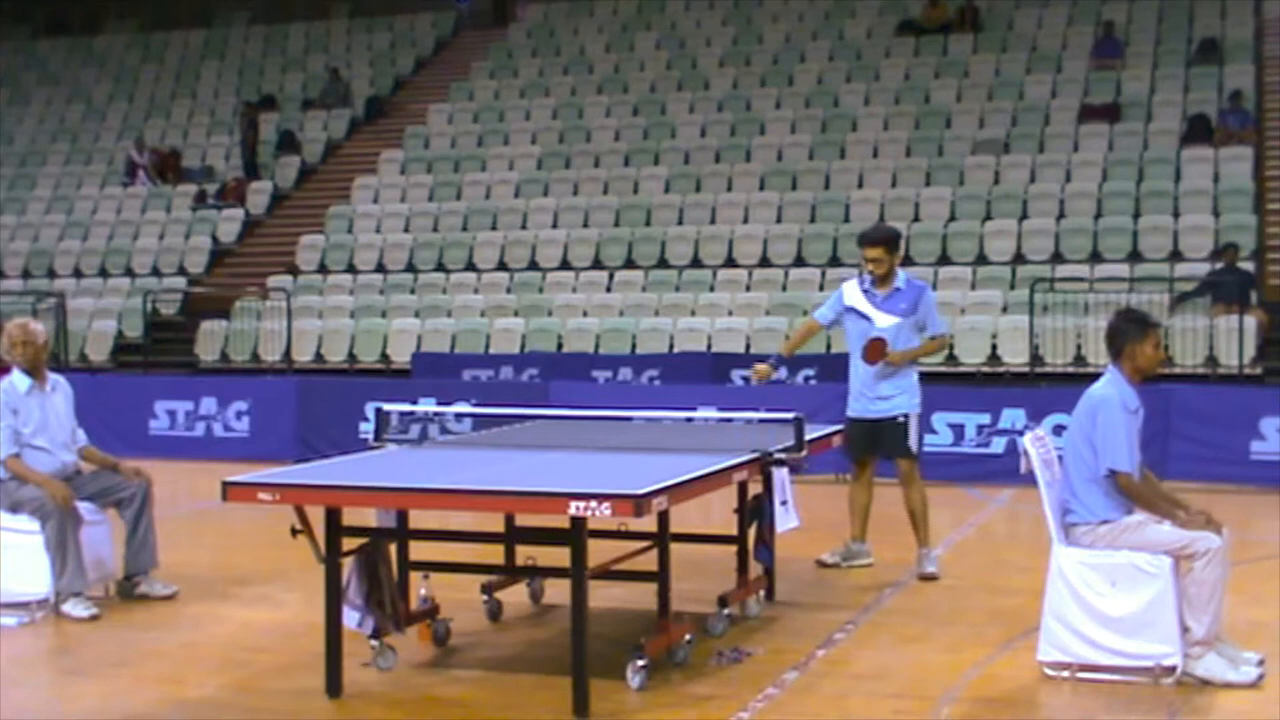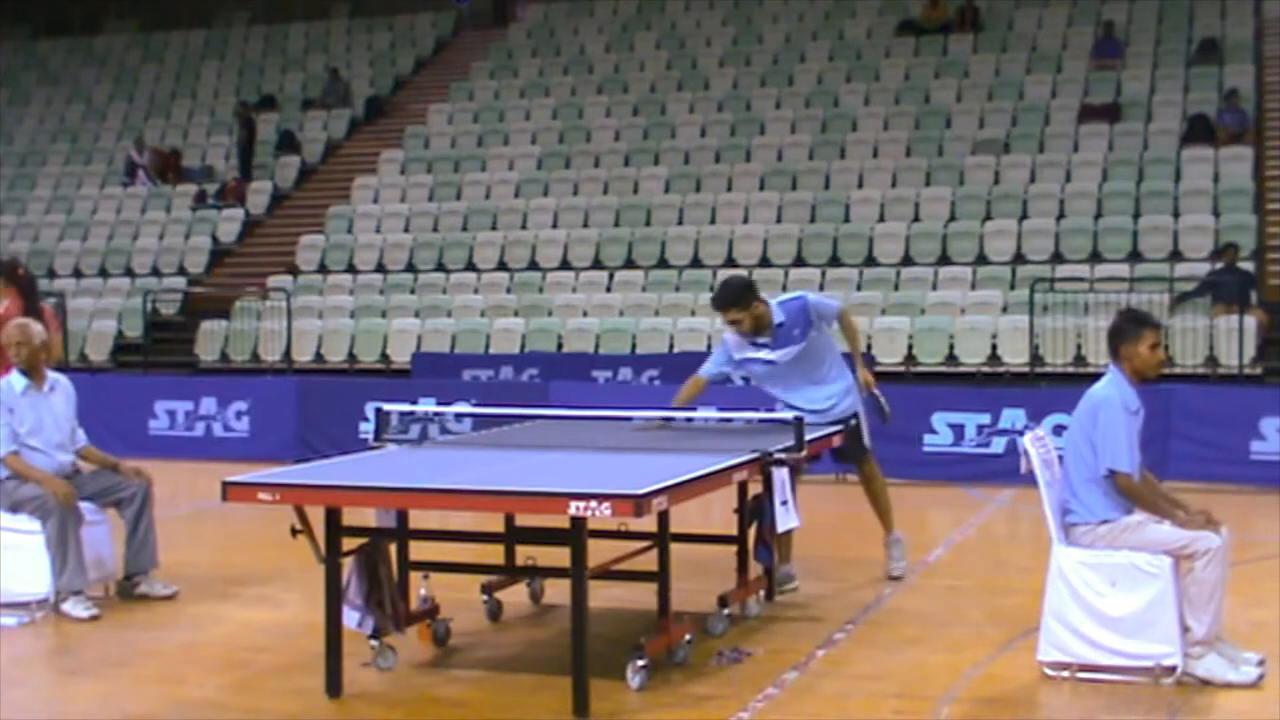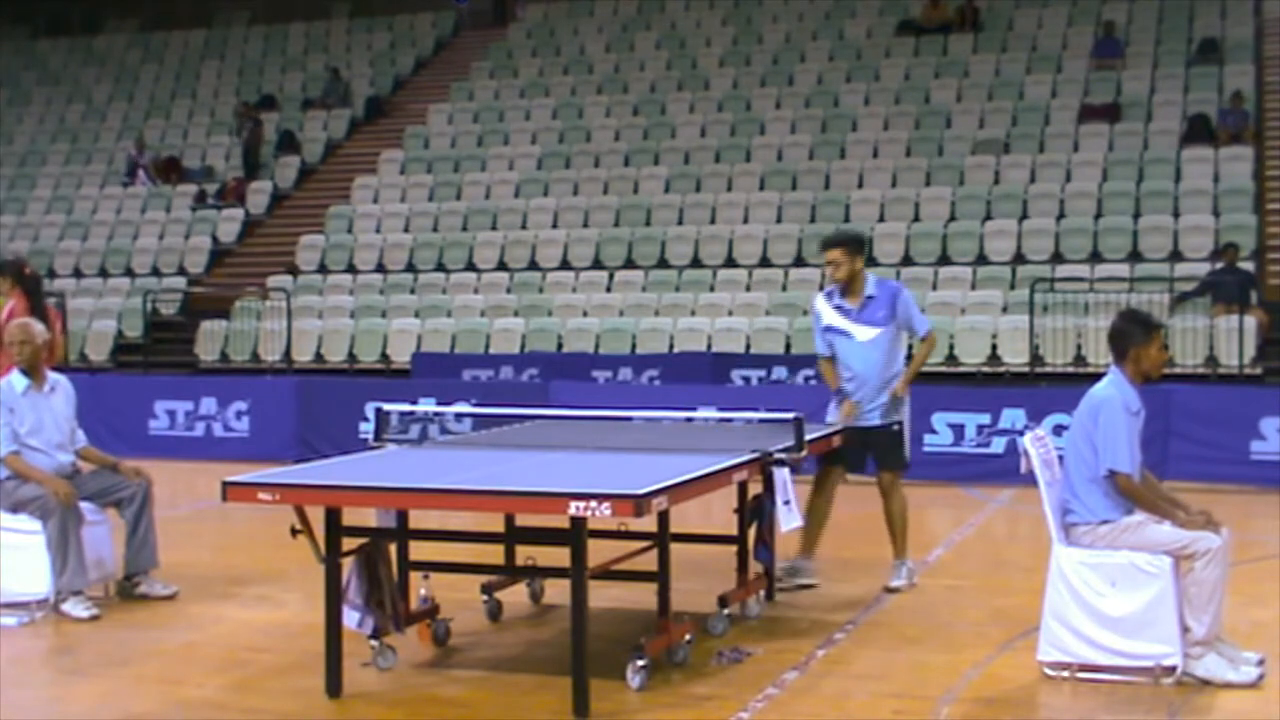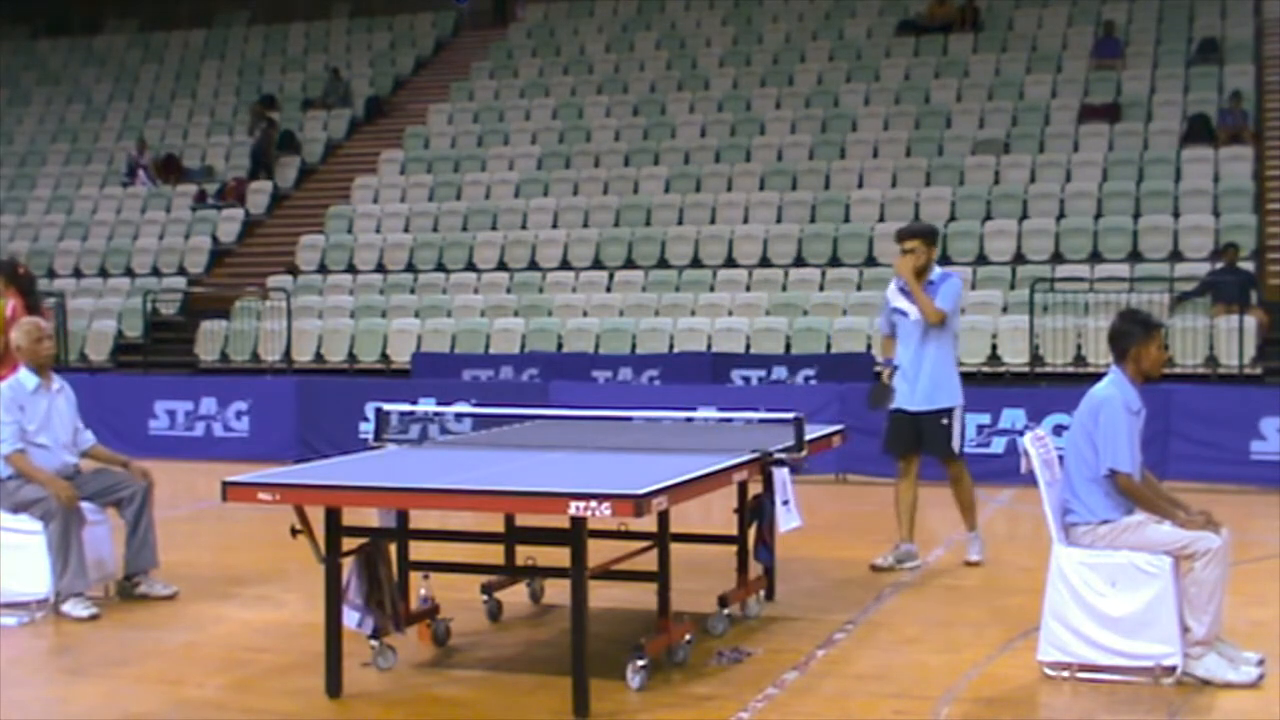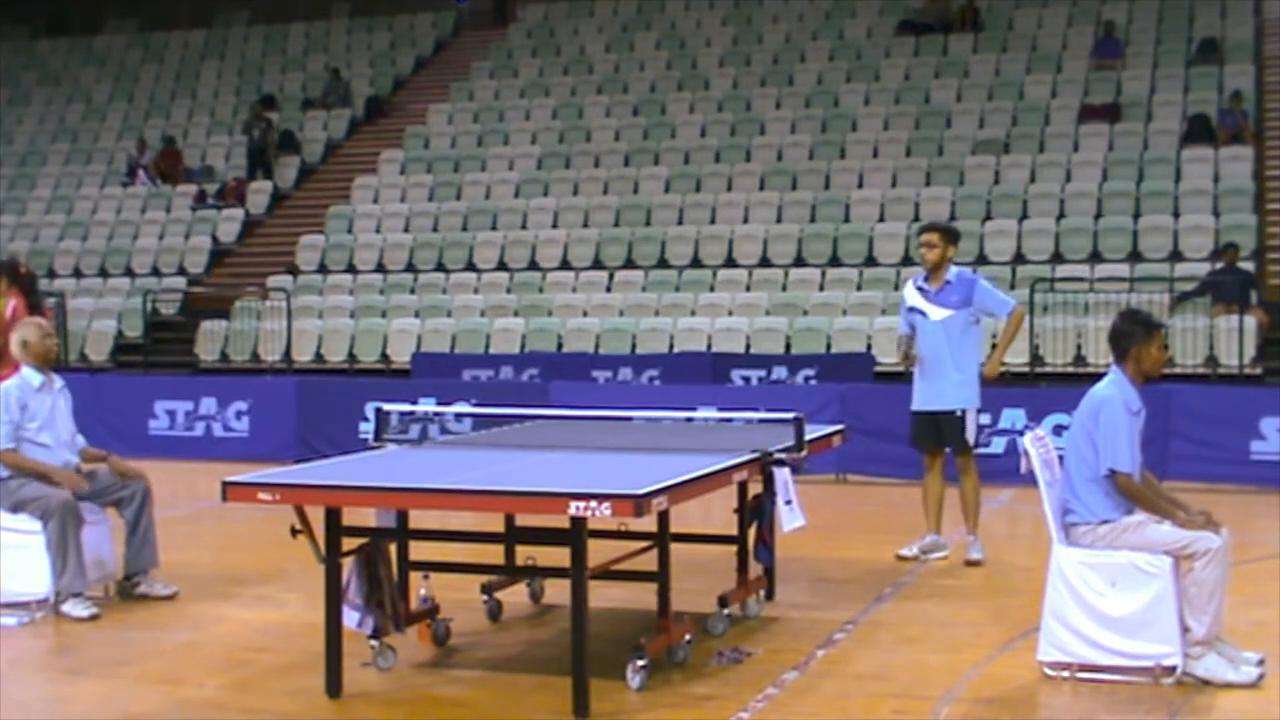
dt=1s
person 1, frame 1
left shoulder: (1122, 396)
right shoulder: (1109, 400)
left elbow: (1138, 472)
right elbow: (1125, 481)
left wrist: (1185, 508)
right wrist: (1181, 518)
left hip: (1117, 513)
right hip: (1098, 524)
left knee: (1212, 532)
right knee: (1205, 543)
left ankle: (1206, 638)
right ankle: (1197, 652)
person 1, frame 2
left shoulder: (1124, 397)
right shoulder: (1109, 400)
left elbow: (1137, 472)
right elbow: (1124, 481)
left wrist: (1184, 509)
right wrist: (1179, 519)
left hip: (1117, 514)
right hip: (1098, 524)
left knee: (1215, 533)
right knee: (1206, 543)
left ankle: (1207, 638)
right ankle: (1197, 651)
person 1, frame 3
left shoulder: (1124, 397)
right shoulder: (1111, 400)
left elbow: (1137, 473)
right elbow: (1123, 482)
left wrist: (1185, 509)
right wrist: (1179, 519)
left hip: (1117, 515)
right hip: (1099, 524)
left knee: (1214, 534)
right knee: (1206, 544)
left ankle: (1206, 638)
right ankle: (1197, 652)
person 1, frame 4
left shoulder: (1125, 397)
right shoulder: (1112, 400)
left elbow: (1138, 472)
right elbow: (1124, 481)
left wrist: (1186, 509)
right wrist: (1180, 518)
left hip: (1117, 514)
right hip: (1099, 524)
left knee: (1215, 534)
right knee: (1206, 543)
left ankle: (1205, 638)
right ankle: (1197, 651)
person 1, frame 5
left shoulder: (1124, 397)
right shoulder: (1112, 400)
left elbow: (1138, 472)
right elbow: (1124, 481)
left wrist: (1186, 509)
right wrist: (1179, 518)
left hip: (1116, 514)
right hip: (1099, 524)
left knee: (1214, 533)
right knee: (1206, 543)
left ankle: (1205, 637)
right ankle: (1197, 651)
person 2, frame 1
left shoulder: (918, 293)
right shoulder: (849, 291)
left elbow: (939, 340)
right elbow: (812, 325)
left wrist: (905, 355)
right wrist: (776, 359)
left hip: (899, 402)
right hip: (859, 403)
left knee: (908, 472)
right knee: (860, 473)
left ankle: (925, 551)
right ankle: (857, 546)
person 2, frame 2
left shoulder: (802, 307)
right shoulder: (733, 344)
left elbow: (844, 318)
right elbow: (701, 379)
left wrist: (860, 366)
left hip: (841, 404)
right hip: (795, 415)
left knee: (867, 469)
left ankle: (892, 539)
right ankle: (785, 566)
person 2, frame 3
left shoulder: (894, 295)
right shoulder: (823, 305)
left elbow: (927, 339)
right elbow: (825, 358)
left wrist: (905, 380)
right wrist: (842, 397)
left hip: (886, 409)
right hip: (844, 410)
left knee: (889, 482)
right knee: (825, 481)
left ankle: (901, 563)
right ankle: (805, 561)
person 2, frame 4
left shoulder: (949, 282)
right shoulder: (894, 290)
left elbow: (935, 317)
left wrist: (912, 280)
right wrist: (889, 364)
left hip: (941, 397)
right hip: (904, 397)
left knee: (954, 468)
right knee: (905, 470)
left ankle: (973, 535)
right ankle: (906, 547)
person 2, frame 5
left shoulder: (971, 286)
right shoulder: (911, 290)
left elbow: (1015, 313)
right elbow: (905, 334)
left wrist: (997, 357)
right wrist: (905, 348)
left hip: (959, 394)
right hip: (924, 394)
left knee: (963, 463)
right knee: (931, 463)
left ankle: (973, 539)
right ankle: (934, 538)
person 3, frame 1
left shoulder: (61, 387)
left wrist: (118, 465)
right wrist: (46, 483)
left hip: (70, 477)
left knee: (135, 485)
right knee: (59, 507)
left ankle: (136, 577)
right ankle: (69, 594)
person 3, frame 2
left shoulder: (63, 386)
left wrist: (118, 465)
right wrist: (47, 480)
left hip: (69, 476)
left knee: (136, 486)
right knee: (60, 504)
left ankle: (136, 576)
right ankle: (68, 594)
person 3, frame 3
left shoulder: (63, 386)
left wrist: (118, 465)
right wrist: (47, 480)
left hip: (69, 476)
left knee: (136, 486)
right knee: (60, 503)
left ankle: (136, 576)
right ankle: (68, 594)
person 3, frame 4
left shoulder: (63, 389)
left elbow: (83, 441)
left wrist: (126, 463)
right wrist: (50, 481)
left hip: (70, 476)
left knee: (136, 486)
right knee: (62, 504)
left ankle: (136, 576)
right ankle: (69, 594)
person 3, frame 5
left shoulder: (60, 389)
left wrist: (107, 458)
right wrist: (53, 471)
left hip: (67, 476)
left knee: (136, 486)
right knee: (61, 503)
left ankle: (136, 576)
right ankle: (69, 594)
